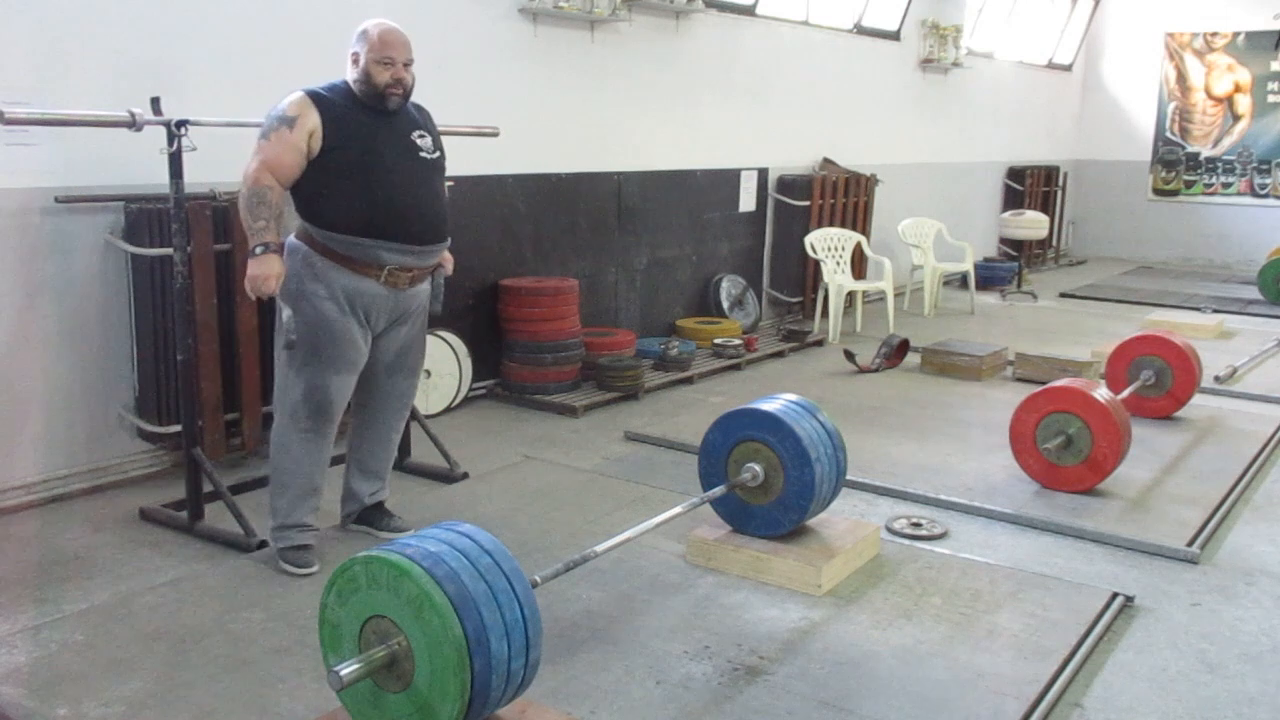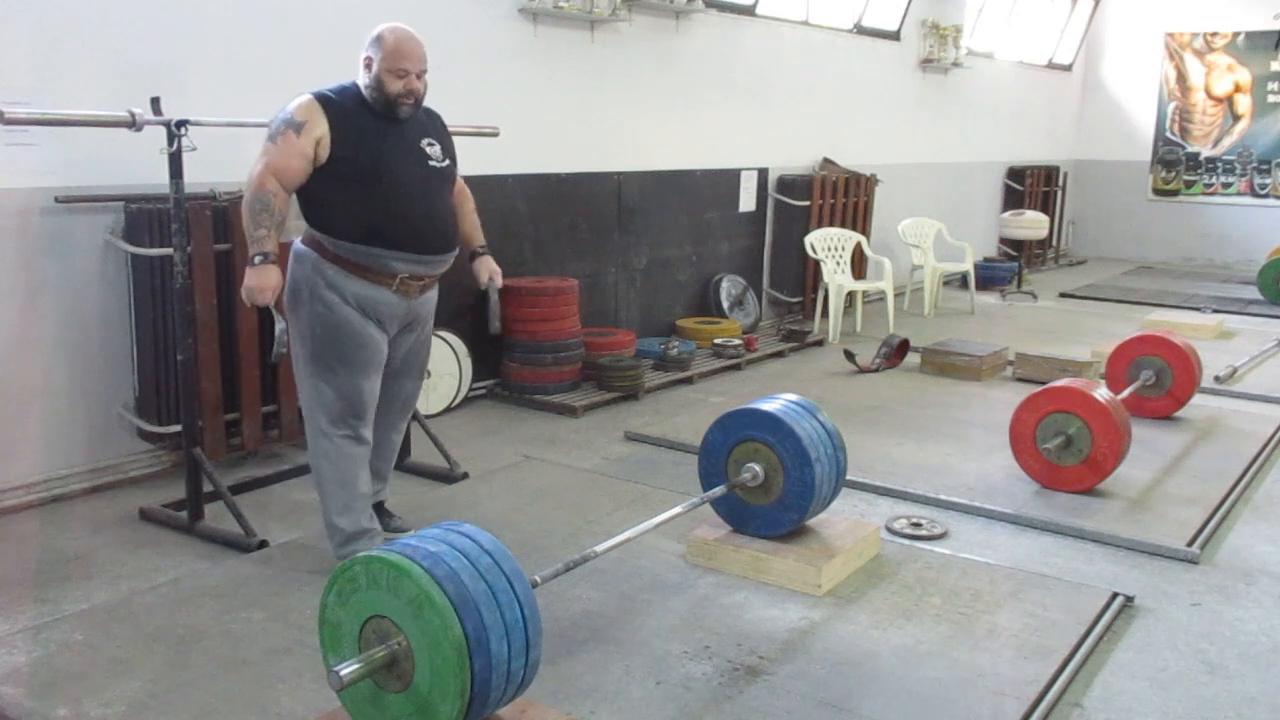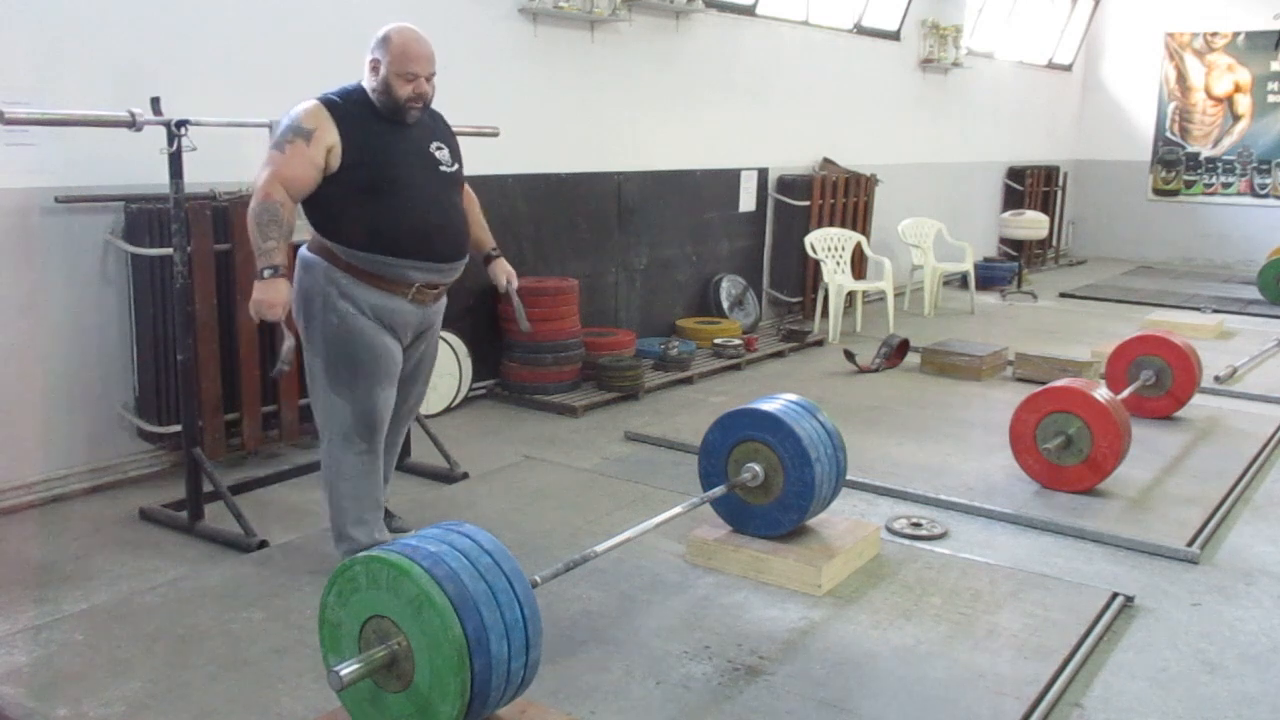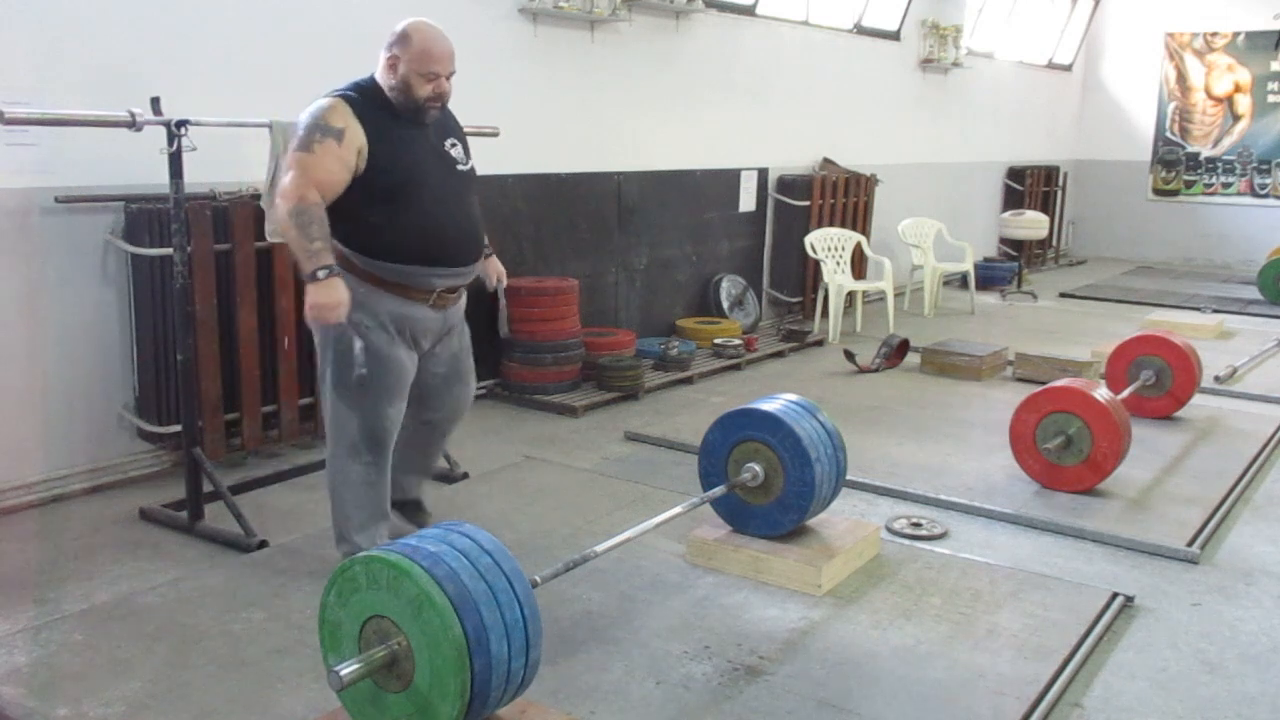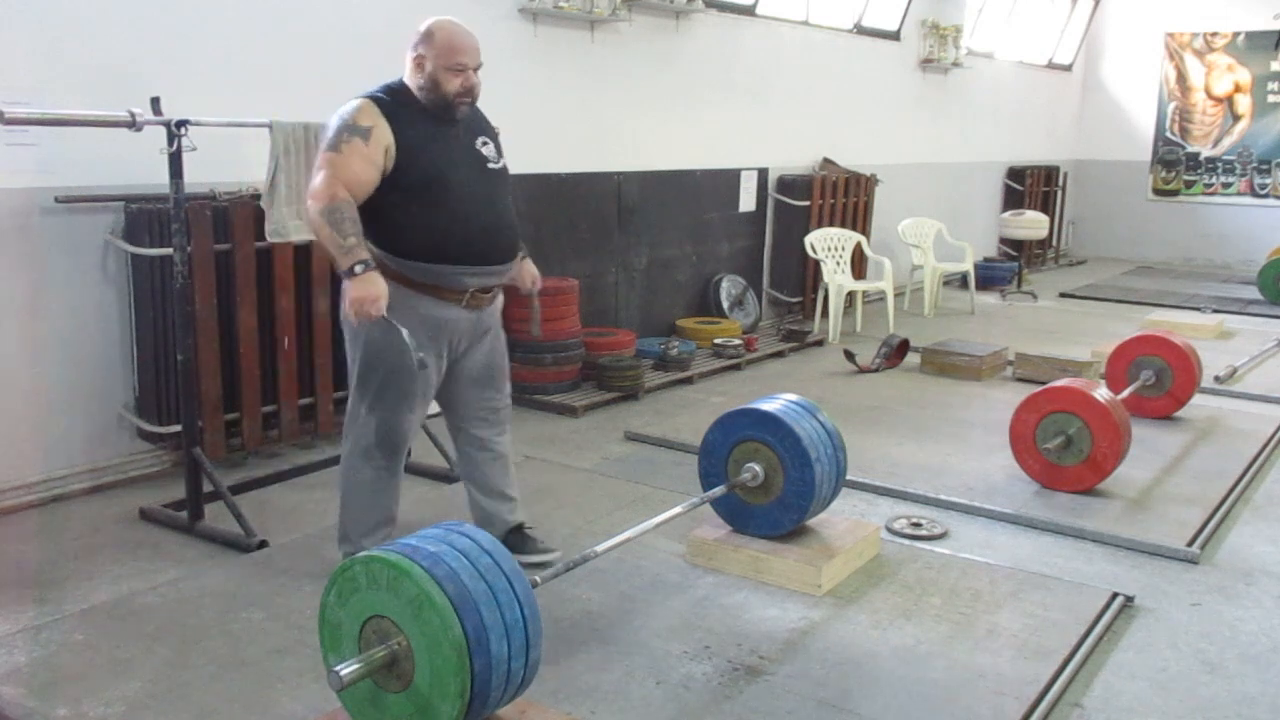
dt=0.3s
person 1, frame 1
left shoulder: (420, 120)
right shoulder: (310, 112)
left elbow: (433, 189)
right elbow: (263, 180)
left wrist: (438, 245)
right wrist: (265, 249)
left hip: (408, 290)
right hip: (332, 285)
left knee: (388, 405)
right knee: (313, 409)
left ankle: (364, 502)
right ankle: (293, 531)
person 1, frame 2
left shoulder: (431, 125)
right shoulder: (318, 116)
left elbow: (455, 193)
right elbow: (267, 184)
left wrist: (478, 252)
right wrist: (263, 258)
left hip: (416, 296)
right hip: (342, 290)
left knee: (392, 409)
right knee: (343, 417)
left ankle: (369, 500)
right ankle: (356, 541)
person 1, frame 3
left shoulder: (434, 125)
right shoulder: (323, 121)
left elbow: (460, 198)
right elbow: (272, 195)
left wrist: (491, 255)
right wrist: (273, 272)
left hip: (425, 302)
right hip: (353, 299)
left knee: (393, 417)
right knee: (358, 425)
left ankle: (370, 506)
right ankle: (364, 550)
person 1, frame 4
left shoulder: (442, 119)
right shoulder: (341, 119)
right elbow: (297, 198)
left wrist: (482, 251)
right wrist: (322, 275)
left hip: (443, 305)
right hip: (372, 305)
left knee: (446, 405)
right knee: (367, 431)
left ankle: (402, 494)
right ankle: (366, 552)
person 1, frame 5
left shoulder: (474, 122)
right shoulder: (373, 121)
right elbow: (329, 197)
left wrist: (516, 260)
right wrist: (357, 270)
left hip: (479, 309)
right hip: (405, 308)
left knee: (487, 423)
right knee: (383, 432)
left ankle: (502, 526)
right ankle: (365, 555)
